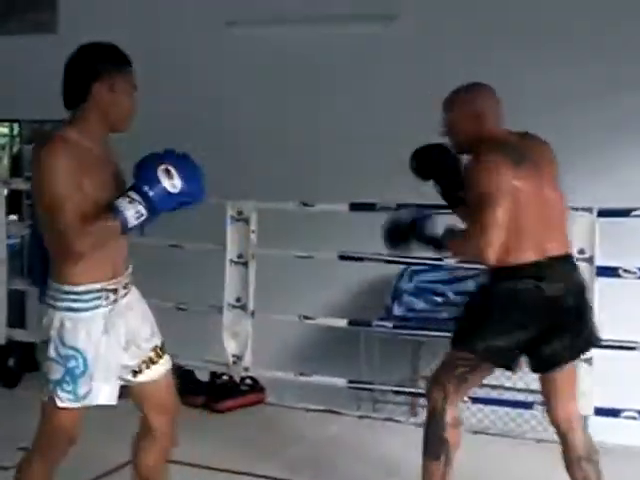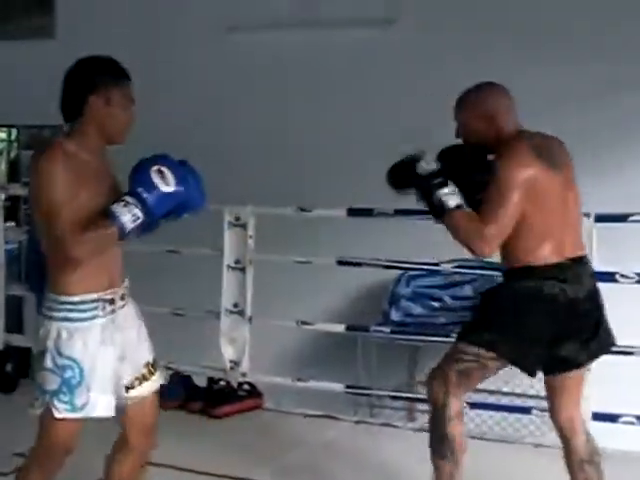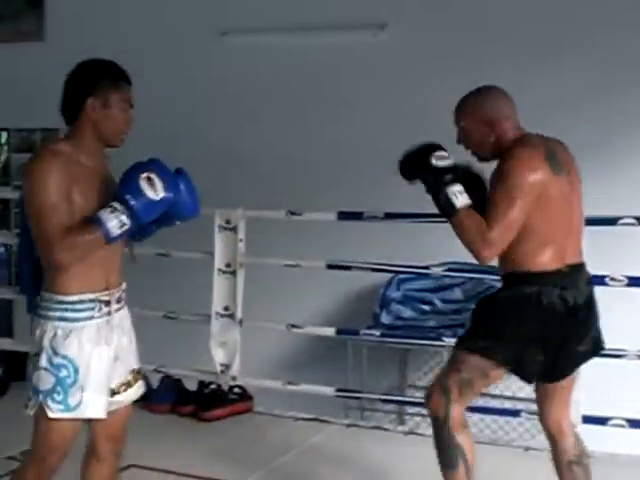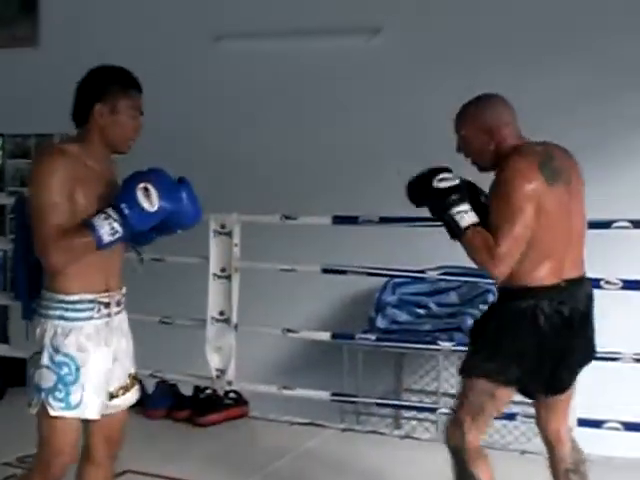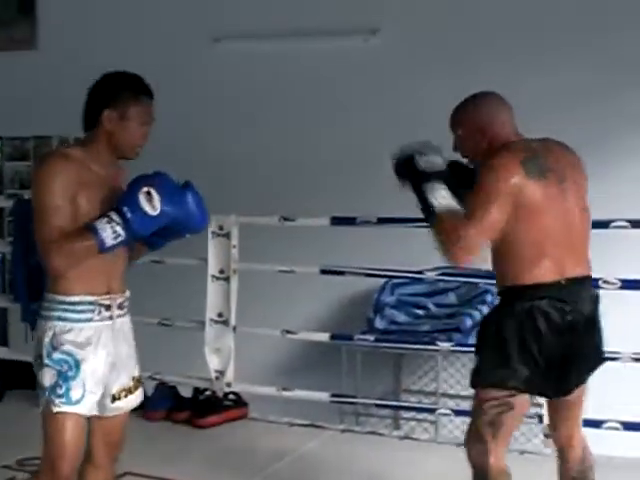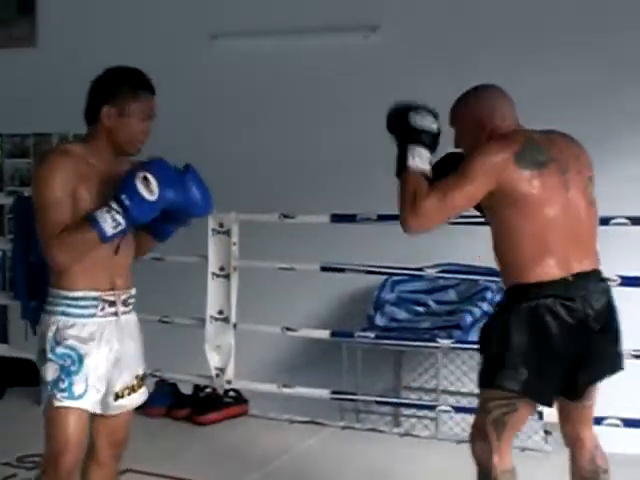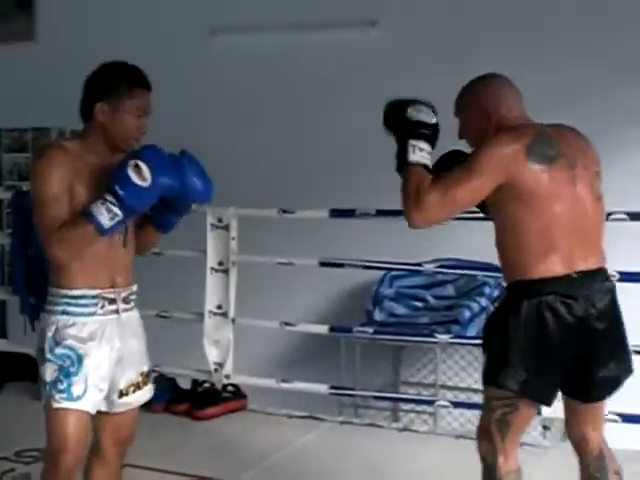
dt=0.1s
person 1, frame 1
left shoulder: (100, 149)
right shoulder: (57, 155)
right elbow: (78, 241)
left wrist: (157, 200)
right wrist: (143, 199)
left hip: (124, 301)
right hip: (80, 311)
left knee: (163, 415)
right knee: (56, 439)
person 1, frame 2
left shoulder: (98, 161)
right shoulder: (54, 163)
right elbow: (74, 247)
left wrist: (156, 210)
right wrist: (139, 202)
left hip: (121, 314)
right hip: (75, 322)
left knee: (142, 433)
person 1, frame 3
left shoulder: (99, 164)
right shoulder: (49, 166)
right elbow: (62, 251)
left wrist: (149, 219)
right wrist: (127, 209)
left hip: (115, 316)
right hip: (71, 322)
left knee: (108, 443)
person 1, frame 4
left shoulder: (107, 168)
right shoulder: (55, 165)
right elbow: (54, 253)
left wrist: (151, 226)
right wrist: (121, 216)
left hip: (113, 319)
right hip: (70, 322)
left knee: (105, 446)
person 1, frame 5
left shoulder: (115, 173)
right shoulder: (58, 169)
right elbow: (56, 257)
left wrist: (158, 231)
right wrist: (124, 221)
left hip: (116, 321)
right hip: (72, 324)
person 1, frame 6
left shoulder: (126, 170)
right shoulder: (60, 165)
right elbow: (59, 252)
left wrist: (169, 218)
right wrist: (123, 208)
left hip: (122, 319)
right hip: (75, 319)
left knee: (109, 447)
person 1, frame 7
left shoulder: (126, 164)
right shoulder: (56, 163)
right elbow: (58, 248)
left wrist: (169, 210)
right wrist: (119, 201)
left hip: (125, 316)
right hip: (76, 317)
left knee: (114, 444)
person 2, frame 1
left shoulder: (490, 163)
right shoulder: (536, 147)
left elbow: (486, 249)
left wrist: (434, 234)
right wrist: (456, 186)
left hip: (516, 291)
right hip: (563, 285)
left knee: (443, 393)
right knee: (565, 415)
person 2, frame 2
left shoulder: (515, 158)
right shoulder: (549, 147)
left elbow: (484, 242)
left wrist: (439, 193)
left hip: (535, 293)
right hip: (577, 287)
left knee: (443, 388)
right knee: (569, 418)
person 2, frame 3
left shoulder: (522, 161)
right shoulder: (553, 150)
left elbow: (486, 247)
left wrist: (447, 188)
right wrist: (468, 188)
left hip: (532, 298)
right hip: (572, 294)
left knee: (444, 400)
right knee: (558, 420)
person 2, frame 4
left shoulder: (519, 172)
right shoulder: (559, 159)
left elbow: (495, 264)
left wrist: (456, 206)
right wrist: (472, 201)
left hip: (529, 314)
right hip: (573, 305)
left knee: (463, 434)
right knee: (556, 429)
person 2, frame 5
left shoulder: (503, 167)
right shoulder: (563, 155)
left elbow: (459, 252)
left wrist: (435, 190)
right wrist: (473, 200)
left hip: (531, 314)
right hip: (579, 305)
left knee: (485, 448)
right knee: (568, 432)
person 2, frame 6
left shoulder: (497, 156)
right shoulder: (569, 147)
left elbow: (415, 218)
left wrist: (415, 148)
left hip: (539, 313)
right hip: (593, 301)
left knee: (490, 444)
right knee: (580, 432)
person 2, frame 7
left shoulder: (506, 148)
right shoulder: (577, 143)
left elbow: (419, 212)
left wrist: (414, 142)
right wrist: (493, 194)
left hip: (541, 311)
right hip: (597, 300)
left knee: (496, 444)
right knee: (588, 437)
